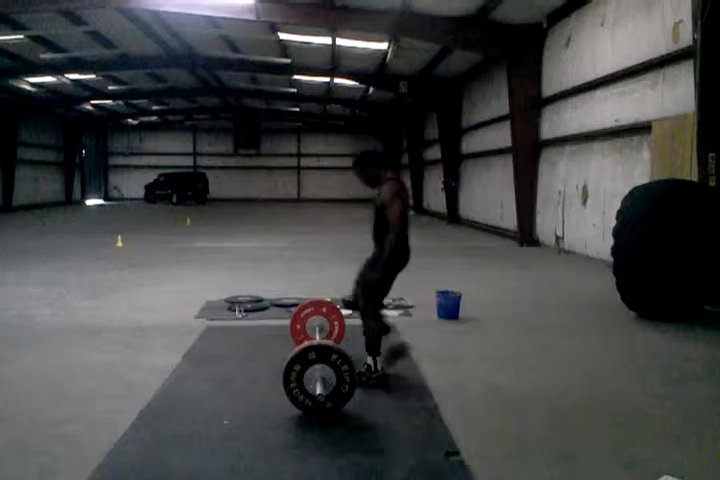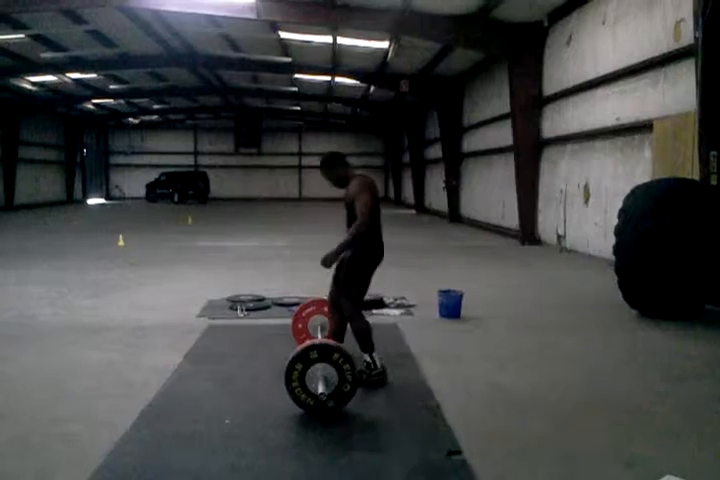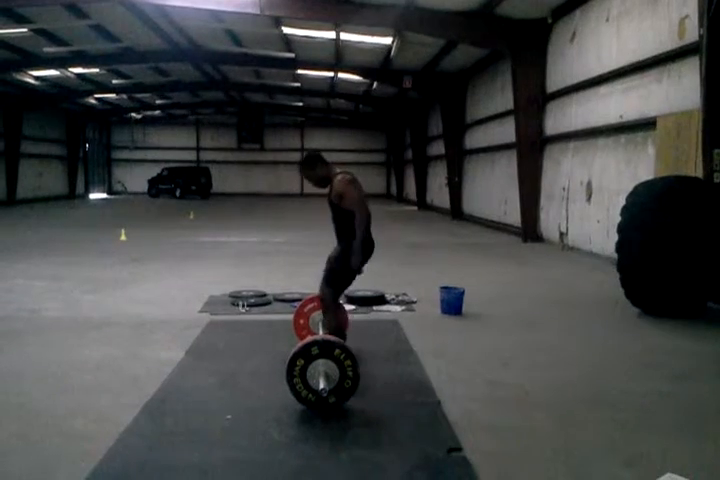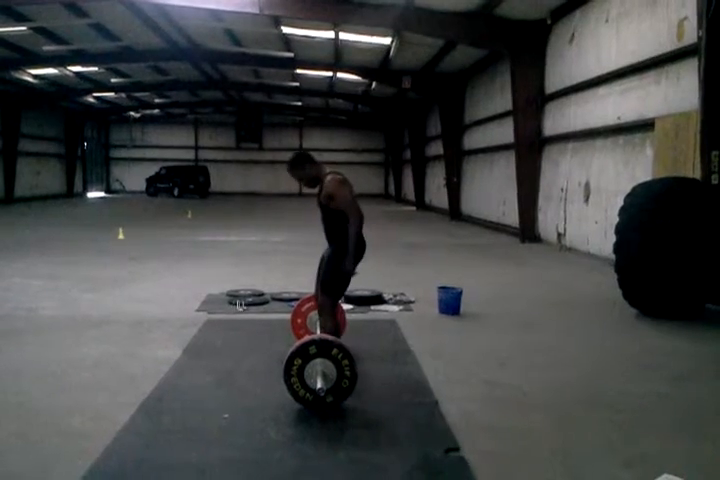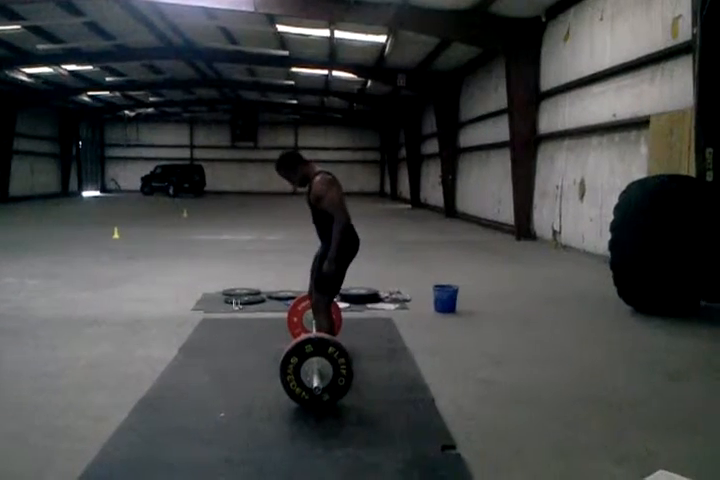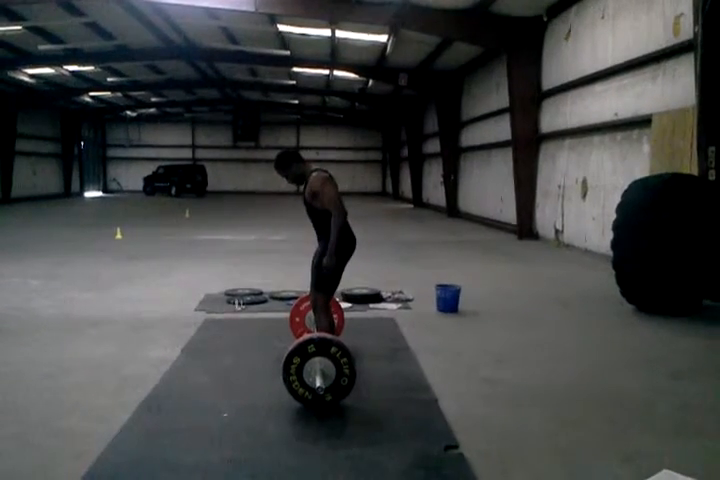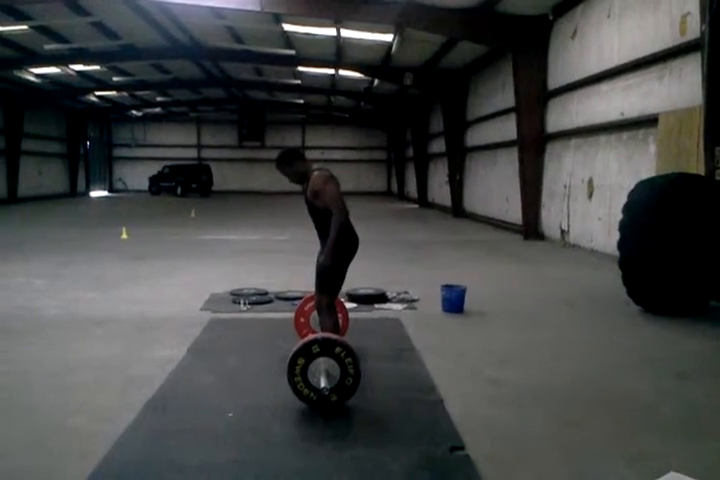
dt=0.3s
person 1, frame 1
left shoulder: (391, 189)
right shoulder: (385, 187)
left elbow: (396, 231)
left wrist: (380, 268)
right wrist: (377, 260)
left hip: (390, 255)
right hip: (385, 252)
left knee: (367, 307)
right knee: (356, 300)
left ankle: (374, 369)
right ankle: (393, 345)
person 1, frame 2
left shoulder: (358, 185)
right shoulder: (354, 185)
left elbow: (362, 222)
left wrist: (336, 252)
left hip: (365, 251)
right hip: (358, 250)
left knee: (350, 307)
right knee: (335, 300)
left ankle: (374, 367)
person 1, frame 3
left shoulder: (343, 182)
right shoulder: (336, 183)
left elbow: (363, 214)
left wrist: (357, 254)
right wrist: (340, 248)
left hip: (353, 247)
right hip: (345, 244)
left knee: (327, 298)
right knee: (328, 296)
person 1, frame 4
left shoulder: (333, 183)
right shoulder: (326, 183)
left elbow: (356, 217)
left wrist: (350, 257)
left hip: (345, 249)
right hip: (337, 247)
left knee: (325, 305)
right knee: (321, 299)
person 1, frame 5
left shoulder: (322, 183)
right shoulder: (316, 181)
left elbow: (341, 218)
left wrist: (331, 258)
left hip: (339, 246)
right hip: (331, 244)
left knee: (320, 303)
right knee: (314, 297)
person 1, frame 6
left shoulder: (318, 180)
right shoulder: (312, 181)
left elbow: (339, 213)
left wrist: (331, 253)
left hip: (336, 245)
right hip: (328, 242)
left knee: (319, 303)
right knee: (316, 299)
person 1, frame 7
left shoulder: (320, 178)
right shoulder: (312, 181)
left elbow: (340, 212)
left wrist: (328, 251)
left hip: (339, 245)
right hip: (333, 244)
left knee: (324, 303)
right knee: (322, 301)
